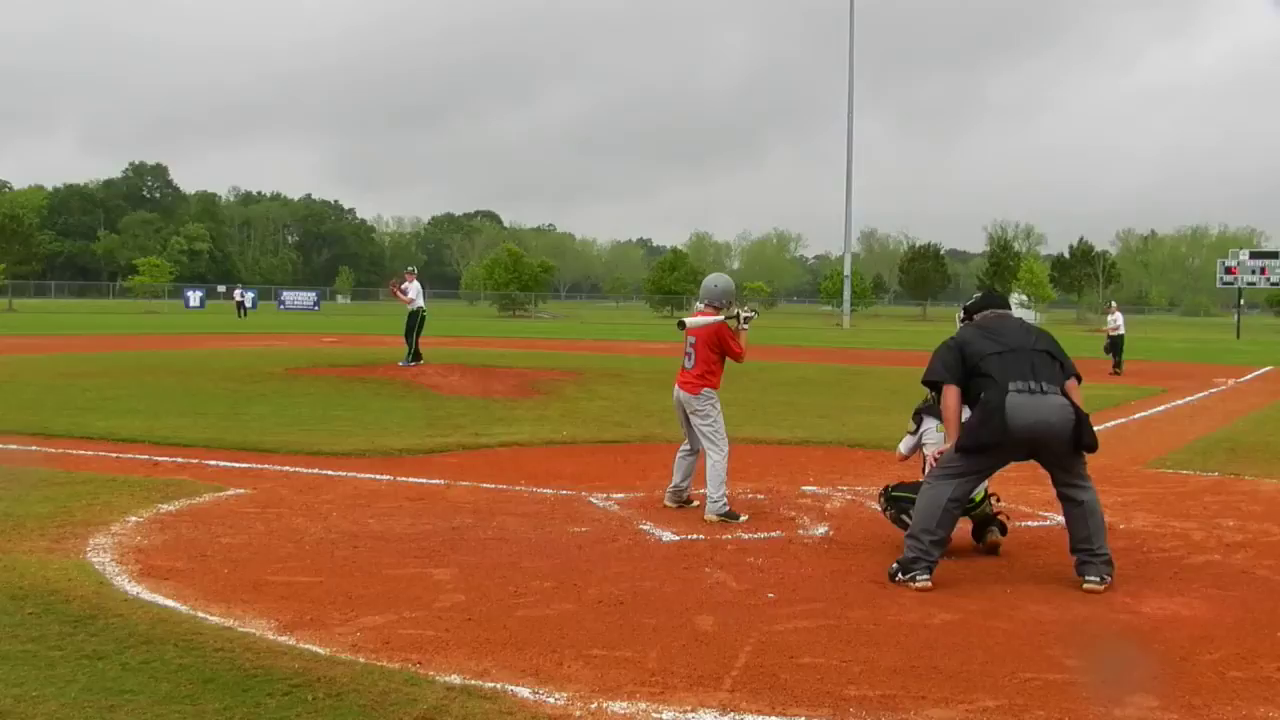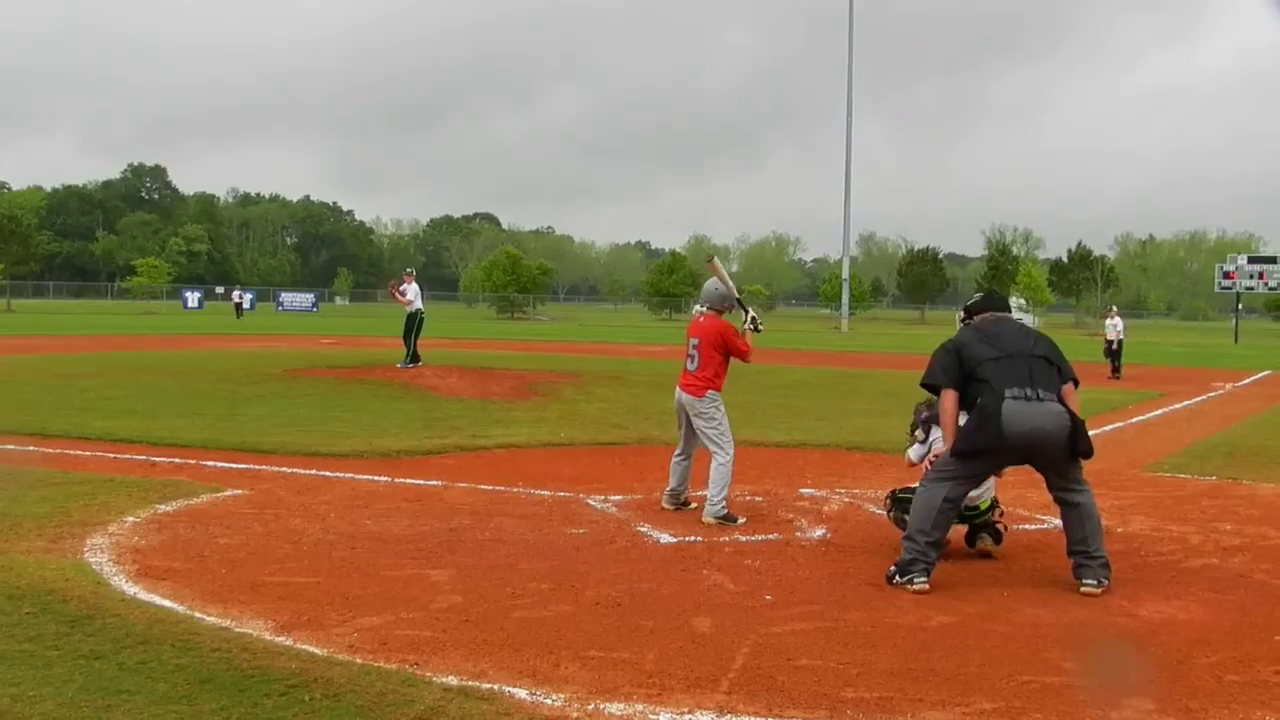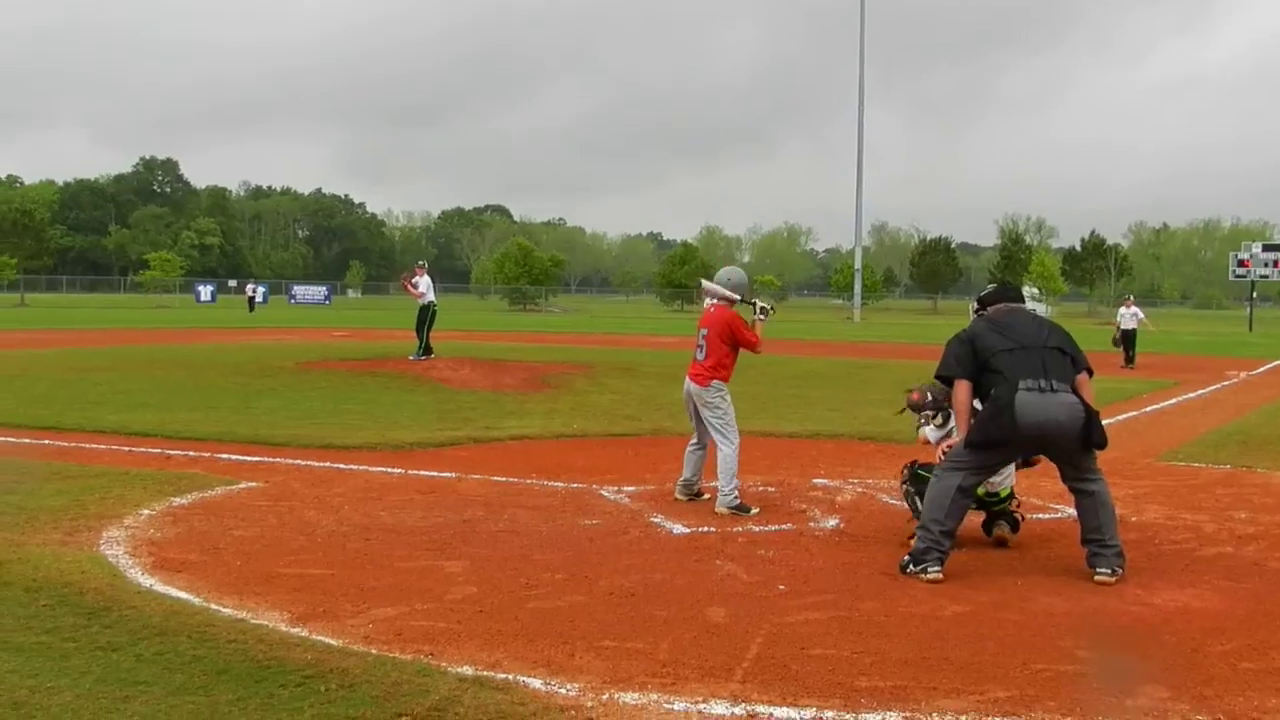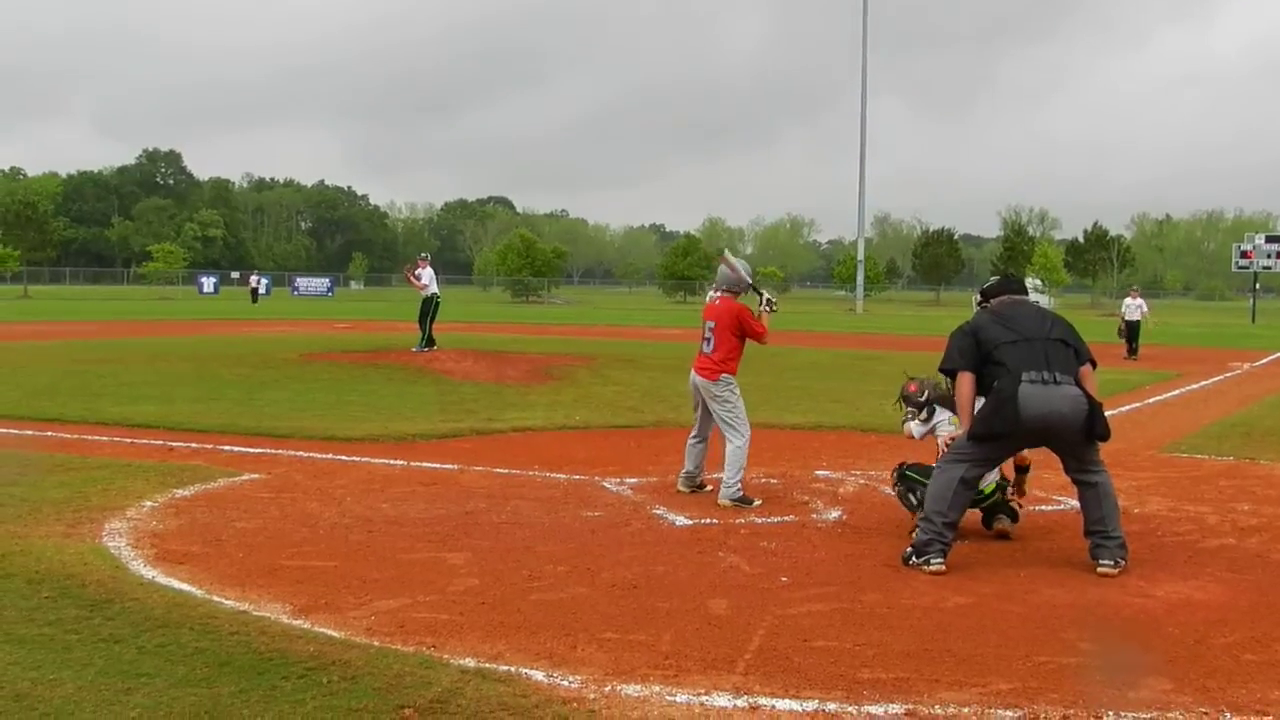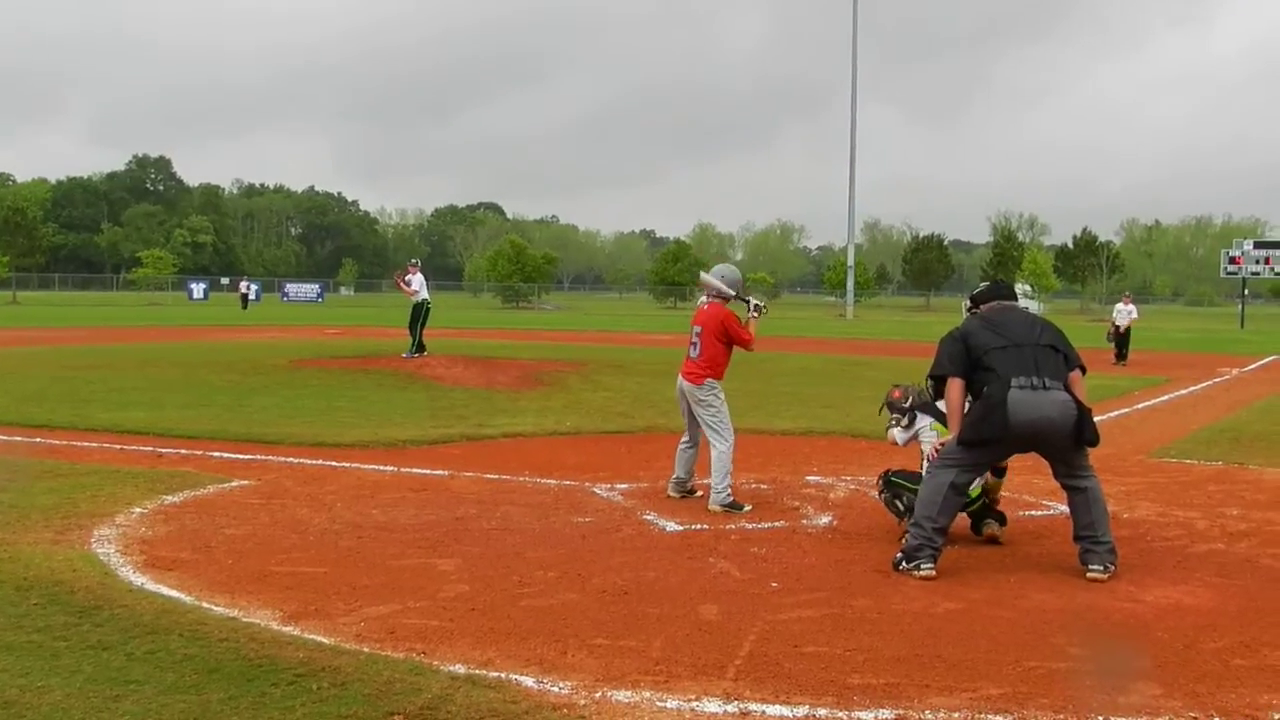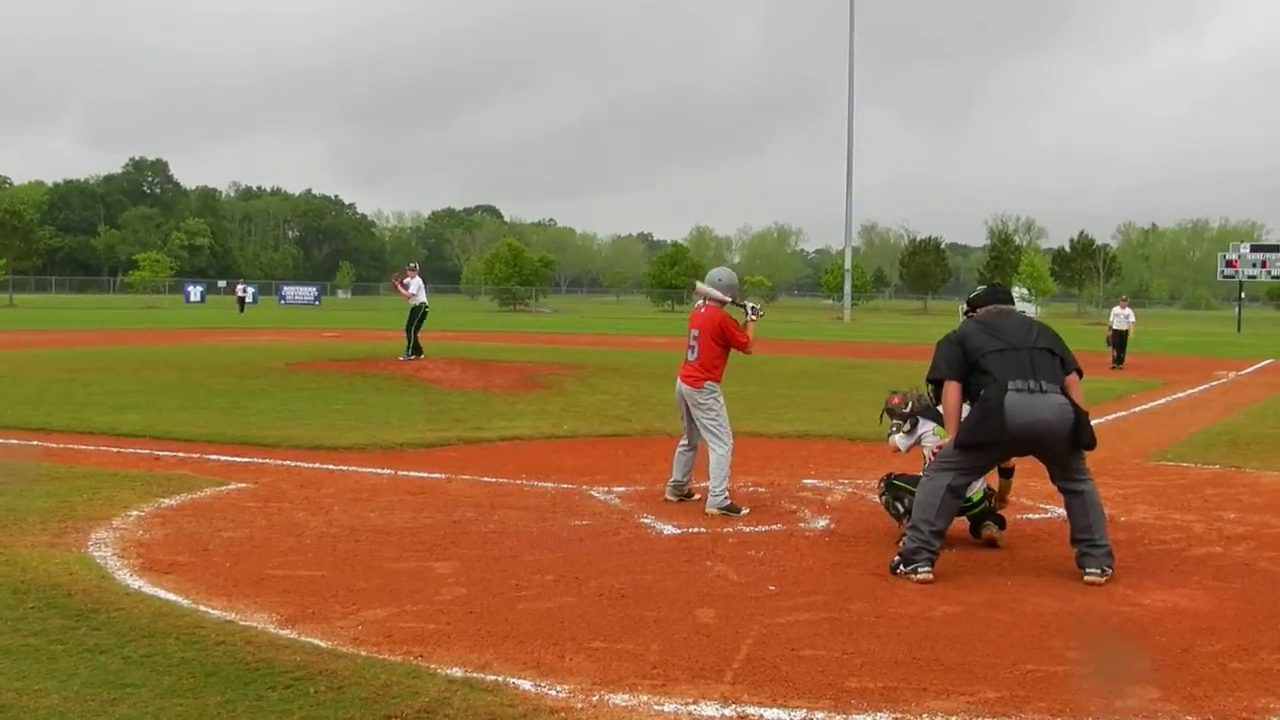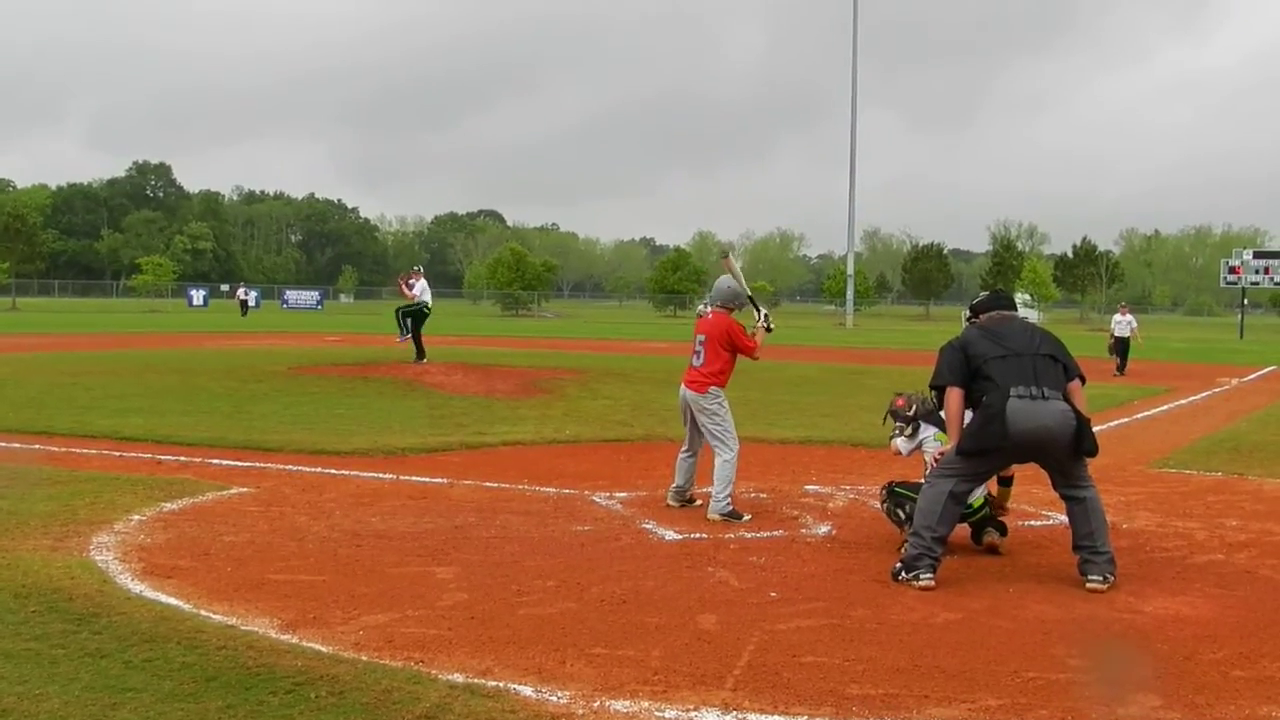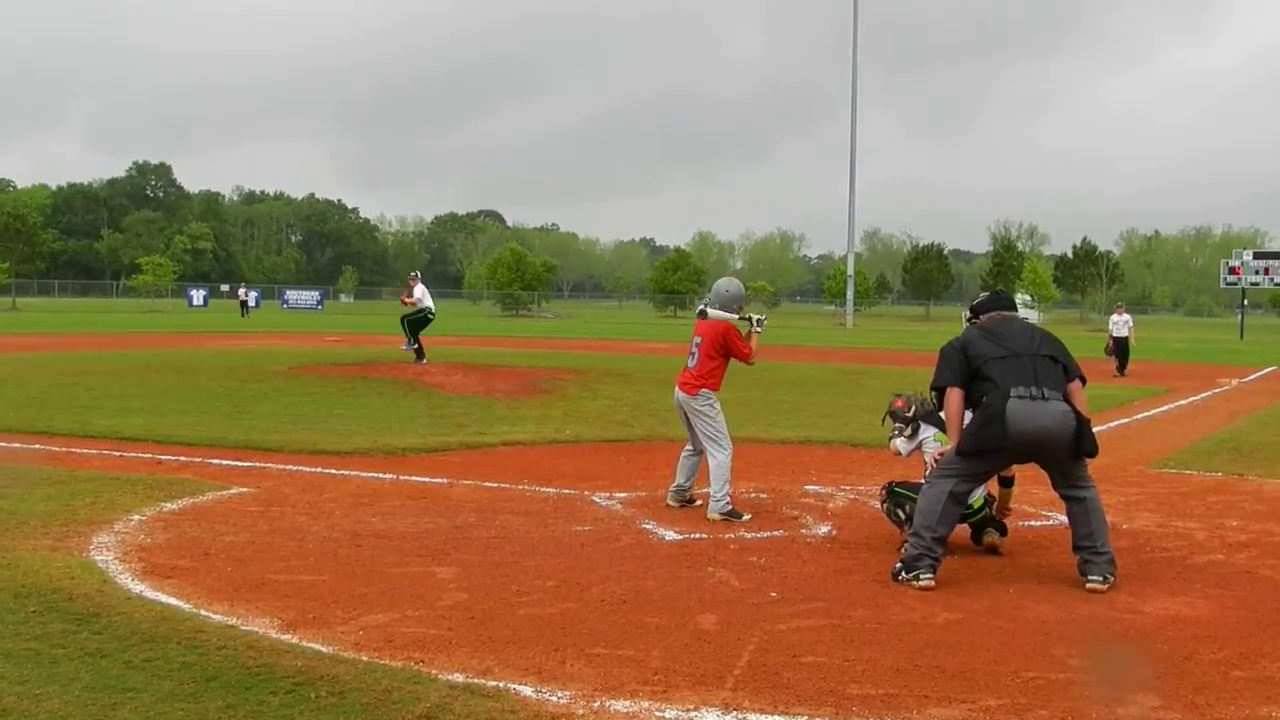
dt=0.3s
person 1, frame 1
left shoulder: (962, 338)
right shoulder: (1040, 334)
left elbow: (951, 390)
right elbow: (1071, 383)
left wrist: (952, 443)
right wrist: (1076, 431)
left hip: (1005, 409)
right hip: (1057, 409)
left knee: (945, 479)
right knee: (1078, 486)
left ankle: (916, 567)
right ankle: (1096, 569)
person 1, frame 2
left shoulder: (960, 341)
right shoulder: (1039, 338)
left elbow: (949, 394)
right elbow: (1068, 388)
left wrist: (949, 446)
right wrist: (1074, 436)
left hip: (1000, 415)
right hip: (1052, 416)
left knee: (939, 482)
right knee: (1074, 490)
left ankle: (913, 569)
right ankle: (1093, 572)
person 1, frame 3
left shoulder: (974, 332)
right shoulder: (1053, 328)
left elbow: (962, 384)
right elbow: (1082, 378)
left wrist: (962, 436)
right wrist: (1088, 428)
left hip: (1013, 407)
right hip: (1066, 408)
left knee: (952, 471)
right knee: (1088, 480)
left ankle: (926, 558)
right ankle: (1107, 561)
person 1, frame 4
left shoulder: (977, 324)
right shoulder: (1056, 320)
left elbow: (966, 376)
right elbow: (1086, 370)
left wrist: (965, 429)
right wrist: (1092, 419)
left hip: (1017, 399)
right hip: (1070, 400)
left knee: (955, 464)
right knee: (1092, 472)
left ankle: (929, 550)
right ankle: (1110, 553)
person 1, frame 5
left shoulder: (967, 330)
right shoulder: (1045, 325)
left elbow: (954, 382)
right elbow: (1075, 376)
left wrist: (955, 435)
right wrist: (1081, 425)
left hip: (1006, 404)
right hip: (1058, 405)
left knee: (945, 470)
right knee: (1081, 477)
left ankle: (919, 556)
right ankle: (1099, 558)
person 1, frame 6
left shoulder: (964, 333)
right shoulder: (1042, 329)
left elbow: (951, 386)
right elbow: (1071, 379)
left wrist: (952, 438)
right wrist: (1079, 428)
left hip: (1002, 408)
right hip: (1055, 408)
left knee: (942, 474)
right knee: (1077, 480)
left ankle: (916, 559)
right ankle: (1097, 562)
person 1, frame 7
left shoulder: (966, 339)
right shoulder: (1045, 336)
left elbow: (954, 391)
right elbow: (1074, 385)
left wrist: (954, 444)
right wrist: (1081, 435)
left hip: (1005, 414)
right hip: (1057, 415)
left knee: (944, 480)
right knee: (1079, 487)
left ankle: (919, 566)
right ankle: (1099, 569)
person 1, frame 8
left shoulder: (967, 340)
right shoulder: (1045, 336)
left elbow: (954, 392)
right elbow: (1075, 386)
left wrist: (954, 444)
right wrist: (1082, 436)
left hip: (1004, 414)
right hip: (1057, 415)
left knee: (944, 480)
right knee: (1080, 487)
left ankle: (919, 566)
right ankle: (1099, 569)
person 2, frame 1
left shoulder: (694, 319)
right shoulder: (718, 325)
right elbow: (740, 355)
left wrist: (736, 323)
right wrist: (743, 326)
left hip: (682, 389)
right hip: (701, 394)
left knee: (692, 444)
right knee: (717, 449)
left ankle: (676, 494)
right ankle: (717, 507)
person 2, frame 2
left shoulder: (695, 322)
right shoulder: (722, 327)
right elbow: (746, 355)
left wrist: (743, 329)
right wrist: (748, 327)
left hip: (683, 392)
right hip: (704, 396)
left knee: (686, 448)
right knee: (723, 452)
left ankle: (673, 496)
right ankle: (715, 510)
person 2, frame 3
left shoulder: (708, 313)
right shoulder: (731, 317)
right elbow: (756, 346)
left wrist: (755, 318)
right wrist: (759, 318)
left hip: (692, 382)
right hip: (711, 386)
left knee: (701, 438)
right knee: (728, 442)
left ankle: (687, 487)
right ankle: (727, 500)
person 2, frame 4
left shoulder: (710, 306)
right shoulder: (738, 309)
right elbow: (763, 337)
left wrist: (759, 311)
right wrist: (765, 309)
left hip: (698, 374)
right hip: (718, 380)
left knee: (701, 430)
right knee: (739, 435)
left ankle: (689, 479)
right ankle: (731, 492)
person 2, frame 5
left shoulder: (701, 310)
right shoulder: (725, 314)
right elbow: (749, 344)
left wrist: (748, 315)
right wrist: (753, 316)
left hip: (686, 379)
right hip: (705, 384)
left knee: (692, 435)
right knee: (723, 439)
left ankle: (679, 484)
right ankle: (721, 497)
person 2, frame 6
left shoulder: (697, 313)
right shoulder: (722, 317)
right elbow: (747, 346)
left wrist: (745, 319)
right wrist: (751, 318)
left hip: (684, 383)
right hip: (704, 387)
left knee: (691, 439)
right knee: (721, 443)
left ankle: (676, 488)
right ankle: (718, 501)
person 2, frame 7
left shoulder: (703, 320)
right shoulder: (729, 324)
right elbow: (754, 352)
left wrist: (757, 328)
right wrist: (761, 325)
left hip: (688, 388)
right hip: (708, 393)
left knee: (692, 445)
right knee: (727, 448)
left ankle: (679, 494)
right ankle: (720, 507)
person 2, frame 8
left shoulder: (703, 322)
right shoulder: (725, 328)
right elbow: (750, 358)
left wrist: (750, 330)
right wrist: (756, 331)
left hip: (683, 390)
right hip: (700, 395)
left knee: (696, 444)
right knee: (721, 449)
left ankle: (678, 494)
right ankle: (720, 506)
